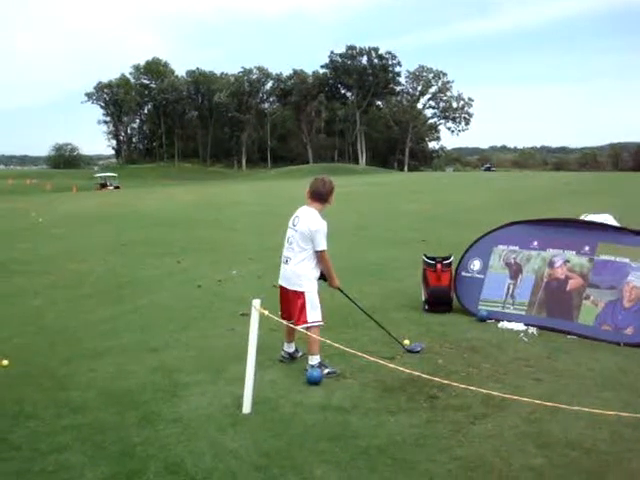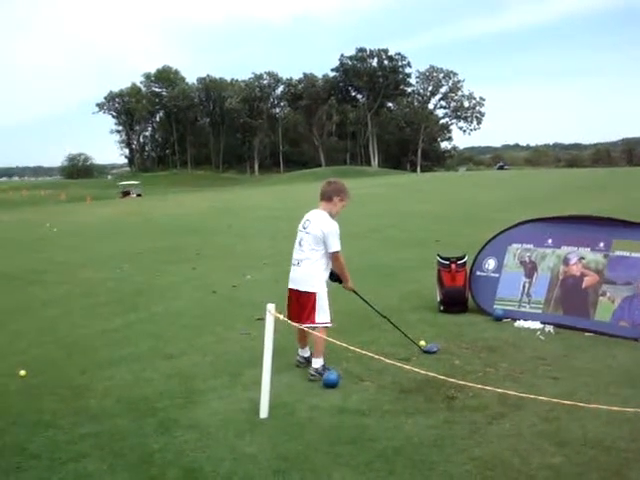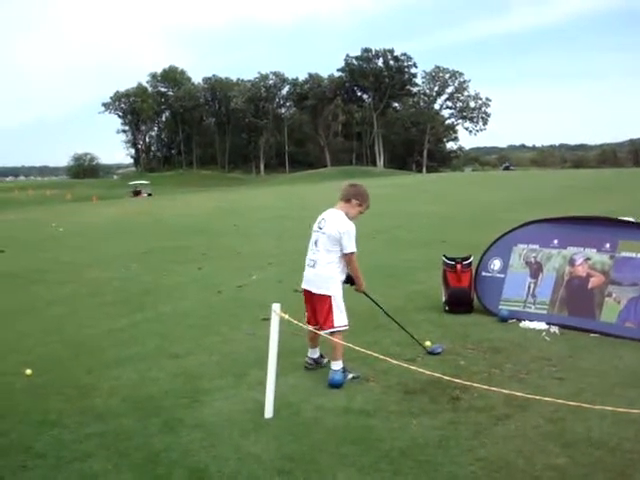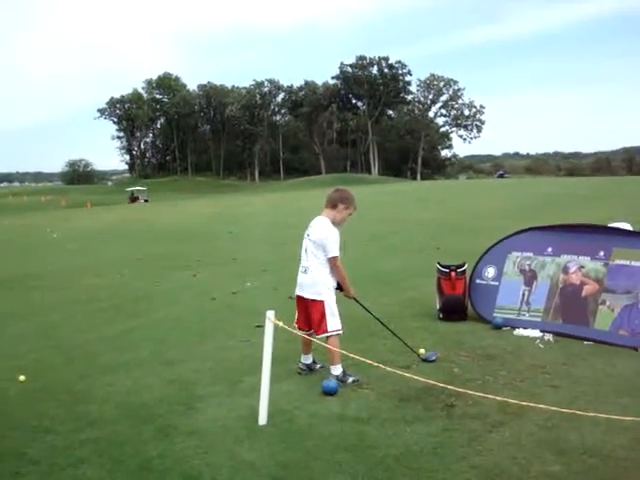
dt=1s
person 1, frame 1
left shoulder: (298, 213)
right shoulder: (318, 223)
right elbow: (322, 256)
left wrist: (325, 273)
right wrist: (332, 278)
left hip: (287, 275)
right hip: (303, 279)
left knee: (291, 317)
right knee: (312, 322)
left ankle: (288, 350)
right ankle: (314, 363)
person 1, frame 2
left shoulder: (308, 217)
right shoulder: (329, 224)
right elbow: (336, 258)
left wrist: (331, 269)
right wrist: (347, 280)
left hip: (297, 278)
right hip: (313, 281)
left knee: (303, 321)
right knee: (320, 323)
left ankle: (303, 355)
right ankle: (317, 366)
person 1, frame 3
left shoulder: (324, 216)
right shoulder: (346, 225)
right elbow: (350, 259)
left wrist: (345, 273)
right wrist: (359, 282)
left hip: (310, 279)
right hip: (328, 283)
left knee: (314, 322)
right knee: (336, 327)
left ankle: (313, 357)
right ankle: (337, 370)
person 1, frame 4
left shoulder: (314, 224)
right shoulder: (330, 231)
right elbow: (335, 265)
left wrist: (342, 285)
right wrist: (347, 288)
left hip: (304, 285)
right hip: (320, 289)
left knee: (307, 328)
right knee: (331, 331)
left ankle: (306, 362)
right ankle: (337, 373)
